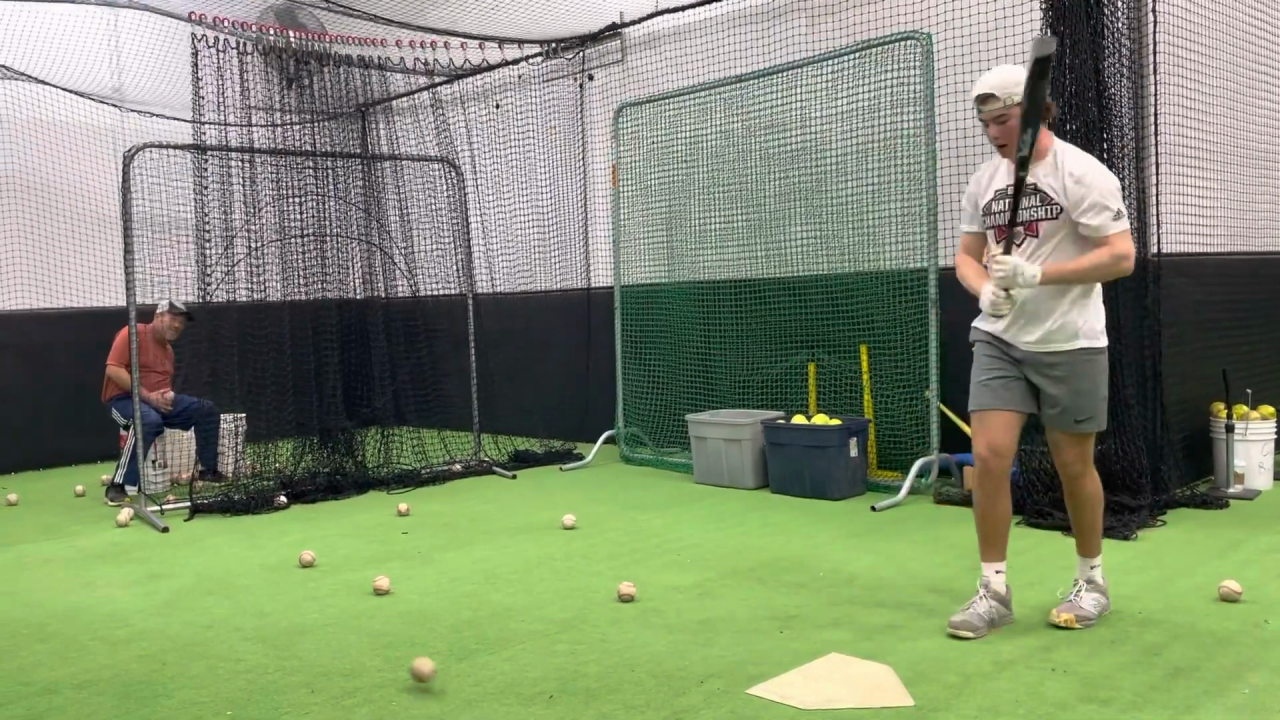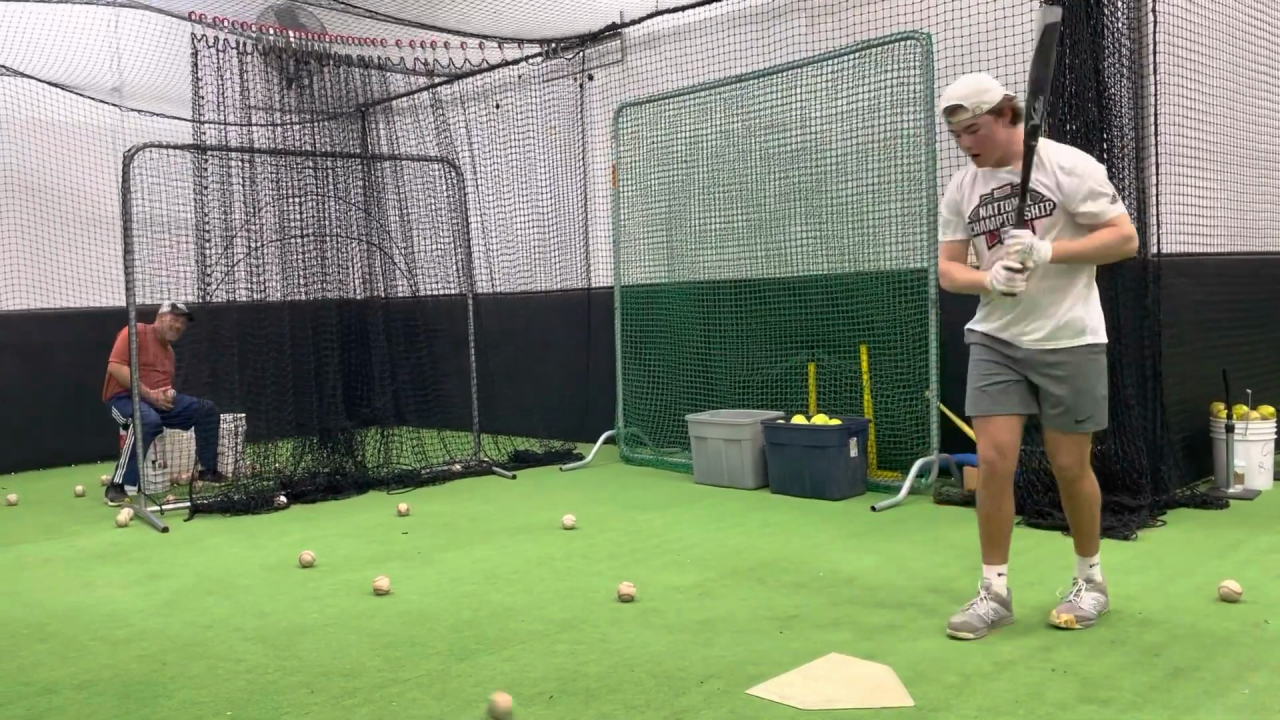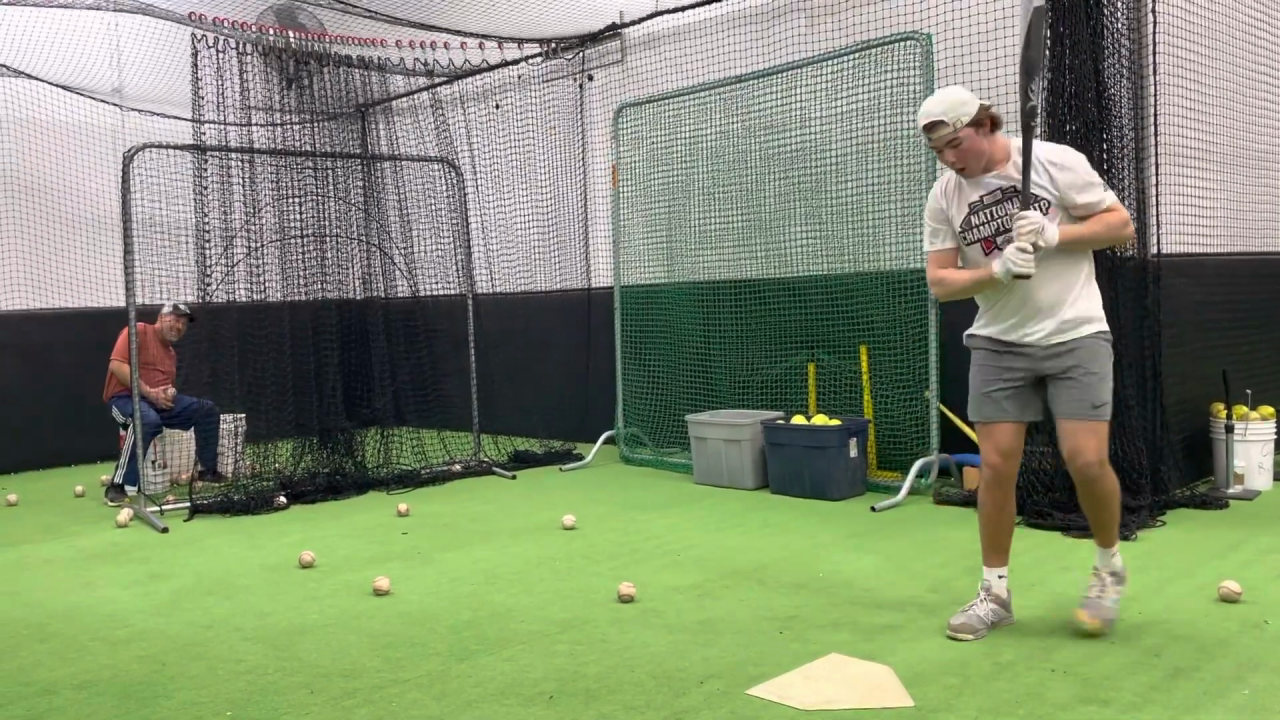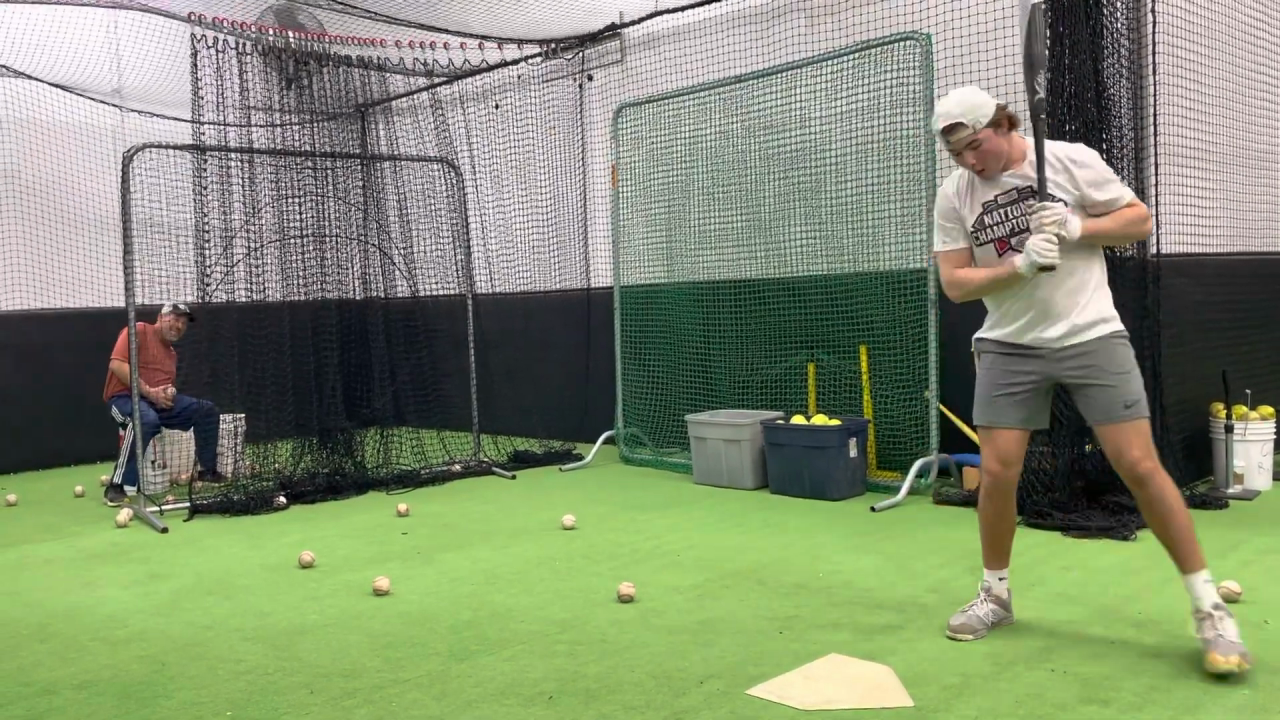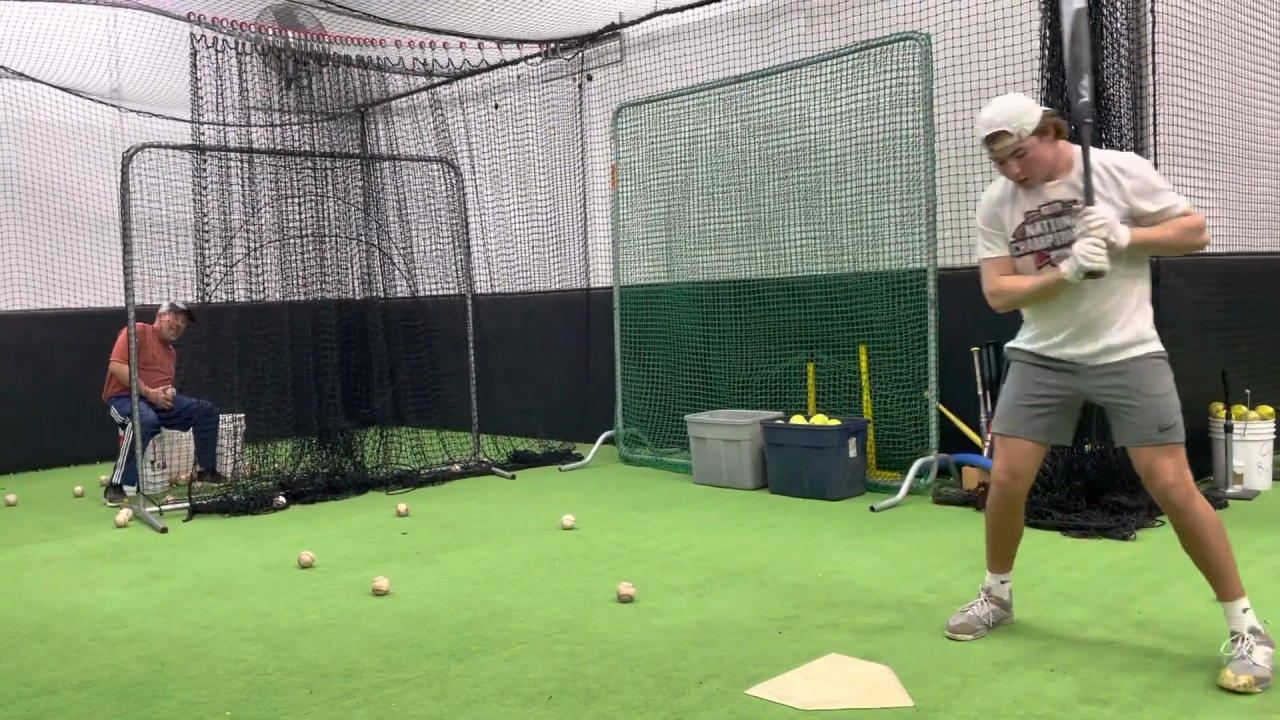
dt=0.2s
person 1, frame 1
left shoulder: (1082, 173)
right shoulder: (984, 180)
left elbow: (1122, 257)
right elbow: (965, 256)
left wrist: (1036, 274)
right wrist: (986, 291)
left hip: (1071, 344)
right hip: (999, 341)
left knee: (1073, 465)
right knee: (989, 457)
left ankle: (1091, 581)
right ankle: (994, 591)
person 1, frame 2
left shoulder: (1069, 166)
right shoulder: (961, 186)
left elbow: (1124, 238)
right elbow: (948, 269)
left wrist: (1046, 252)
right wrist: (989, 279)
left hip: (1070, 340)
right hip: (995, 340)
left knee: (1070, 466)
right knee: (993, 461)
left ankle: (1090, 580)
right ankle: (995, 591)
person 1, frame 3
left shoulder: (1057, 161)
right shoulder: (944, 195)
left elbow: (1121, 224)
right elbow: (939, 280)
left wrist: (1053, 236)
right wrist: (997, 270)
left hip: (1075, 334)
right hip: (999, 342)
left knee: (1086, 460)
right knee: (996, 466)
left ankle: (1109, 568)
right ankle: (995, 592)
person 1, frame 4
left shoulder: (1072, 160)
right shoulder: (954, 195)
left elbow: (1140, 220)
right elbow: (954, 282)
left wrist: (1076, 230)
right wrist: (1020, 265)
left hip: (1091, 336)
right hip: (1009, 345)
left knee: (1140, 465)
right knee: (996, 473)
left ankle: (1208, 607)
right ankle: (994, 594)
person 1, frame 5
left shoulder: (1121, 170)
right shoulder: (996, 202)
left elbow: (1195, 232)
right elbow: (997, 291)
left wrist: (1126, 237)
right wrist: (1066, 271)
left hip: (1128, 355)
right hip: (1043, 356)
left knee: (1173, 487)
right knee: (1007, 480)
left ankle: (1248, 628)
right ankle: (995, 595)
person 2, frame 1
left shoulder: (168, 350)
right shoulder: (134, 333)
right elbow: (113, 369)
left wrist: (167, 397)
right wrist: (147, 396)
left hip: (159, 401)
right hip: (124, 398)
left knee: (207, 410)
right knee: (150, 421)
left ankle: (208, 470)
right ankle: (119, 486)
person 2, frame 2
left shoulder: (169, 351)
right shoulder: (136, 332)
right elbow: (115, 367)
left wrist: (168, 395)
right wrist: (148, 394)
left hip: (159, 401)
right hip: (125, 398)
left knee: (207, 410)
right knee: (149, 421)
left ankle: (208, 470)
right ankle: (119, 486)
person 2, frame 3
left shoulder: (171, 352)
right shoulder: (138, 331)
right elbow: (117, 365)
left wrist: (169, 394)
right wrist: (148, 392)
left hip: (160, 401)
right hip: (125, 397)
left knee: (207, 410)
right knee: (149, 420)
left ankle: (208, 470)
right ankle: (119, 485)
person 2, frame 4
left shoulder: (171, 352)
right shoulder: (138, 331)
right elbow: (117, 364)
left wrist: (169, 394)
right wrist: (148, 391)
left hip: (160, 401)
right hip: (125, 396)
left knee: (207, 410)
right knee: (147, 420)
left ankle: (207, 470)
right ankle: (118, 485)
person 2, frame 5
left shoulder: (171, 351)
right shoulder: (137, 332)
right elbow: (116, 366)
left wrist: (169, 394)
right wrist: (148, 392)
left hip: (159, 402)
right hip: (124, 397)
left knee: (206, 410)
right knee: (146, 420)
left ankle: (207, 471)
right ankle: (117, 486)
